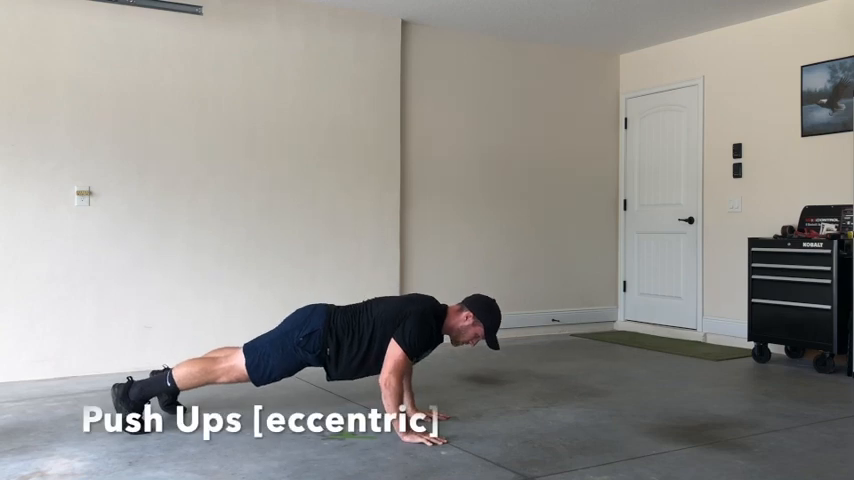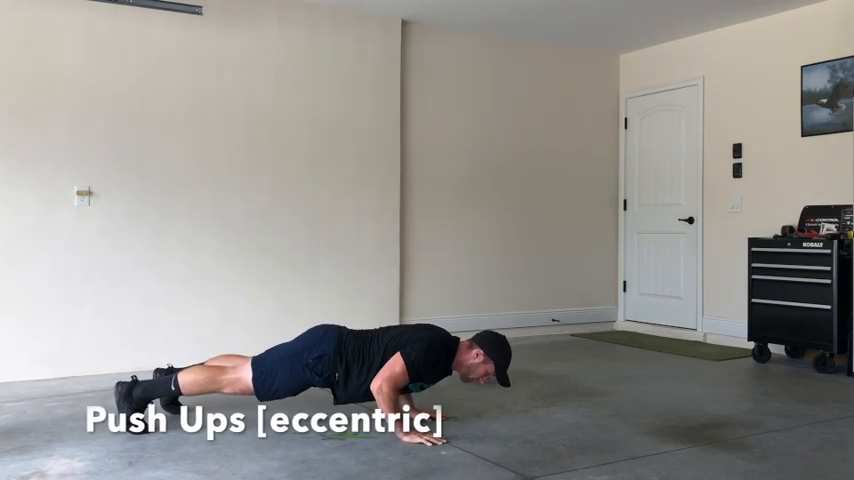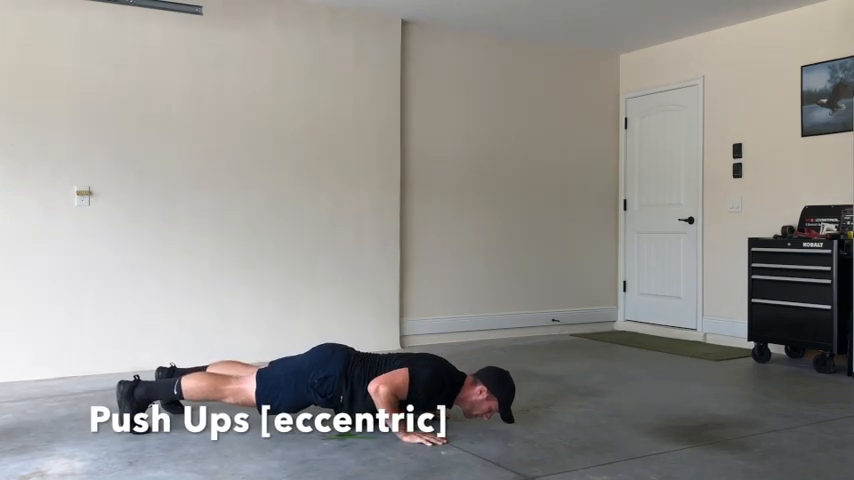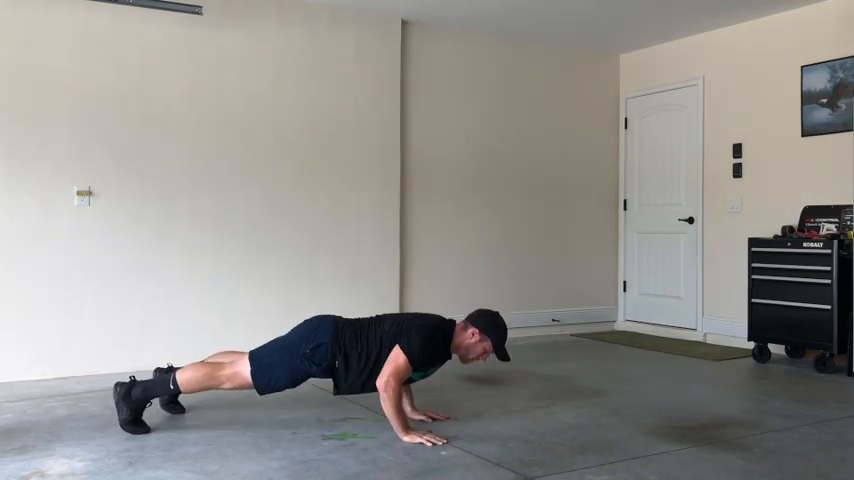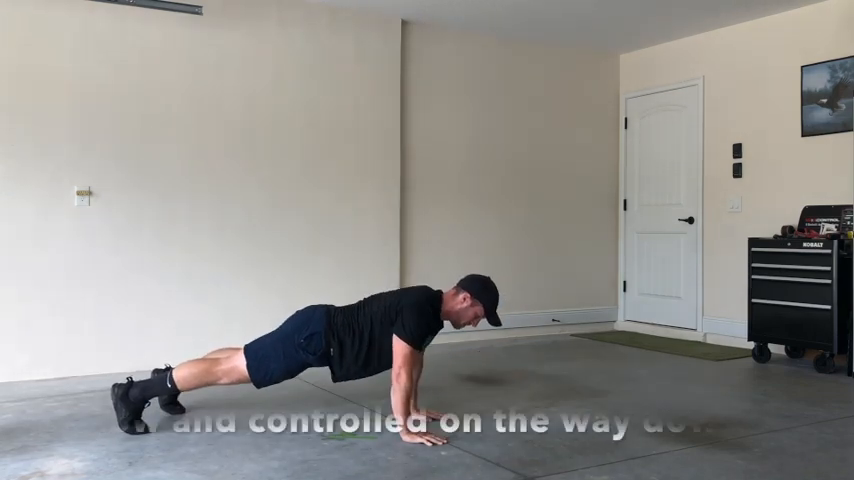
dt=1s
person 1, frame 1
left shoulder: (428, 315)
right shoulder: (422, 322)
left elbow: (402, 360)
right elbow: (389, 378)
left wrist: (412, 409)
right wrist: (404, 431)
left hip: (318, 329)
right hip: (314, 335)
left knee: (239, 358)
right knee: (228, 368)
left ankle: (165, 381)
right ankle: (135, 392)
person 1, frame 2
left shoulder: (439, 345)
right shoulder: (433, 350)
right elbow: (381, 384)
left wrist: (412, 408)
right wrist: (403, 431)
left hip: (329, 349)
right hip: (323, 357)
left knee: (245, 367)
right knee: (233, 381)
left ankle: (171, 375)
right ankle: (138, 390)
person 1, frame 3
left shoulder: (444, 378)
right shoulder: (437, 381)
right elbow: (379, 388)
left wrist: (417, 410)
right wrist: (405, 431)
left hip: (335, 365)
right hip: (327, 376)
left knee: (249, 375)
right knee: (235, 391)
left ankle: (174, 374)
right ankle: (140, 391)
person 1, frame 4
left shoulder: (439, 336)
right shoulder: (429, 337)
left elbow: (397, 368)
right elbow: (386, 382)
left wrist: (413, 408)
right wrist: (404, 431)
left hip: (329, 341)
right hip: (323, 345)
left knee: (244, 363)
right knee: (232, 375)
left ankle: (169, 376)
right ankle: (136, 391)
person 1, frame 5
left shoulder: (429, 308)
right shoulder: (420, 310)
left elbow: (414, 360)
right elbow: (401, 372)
left wrist: (413, 408)
right wrist: (404, 429)
left hip: (320, 333)
right hip: (316, 336)
left knee: (240, 358)
right knee: (230, 370)
left ankle: (167, 381)
right ankle: (135, 392)
